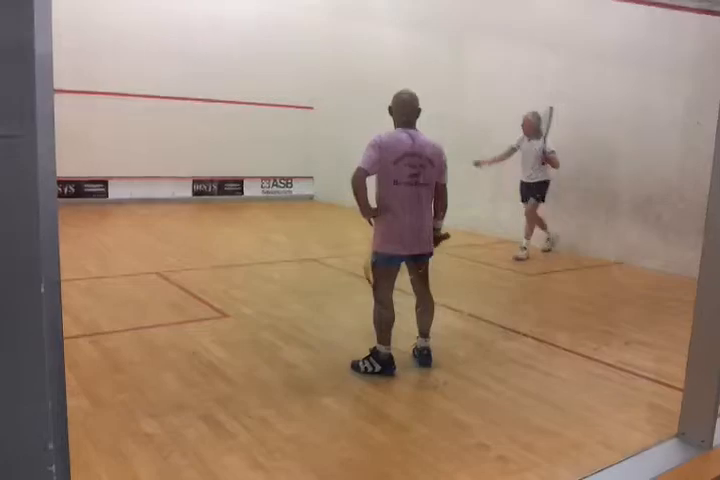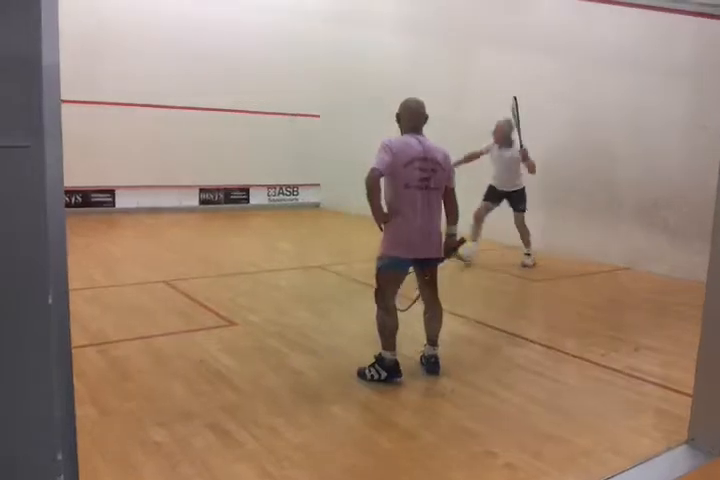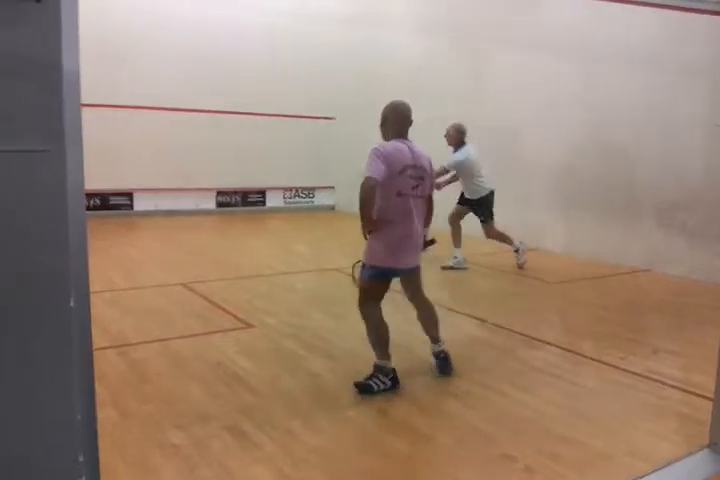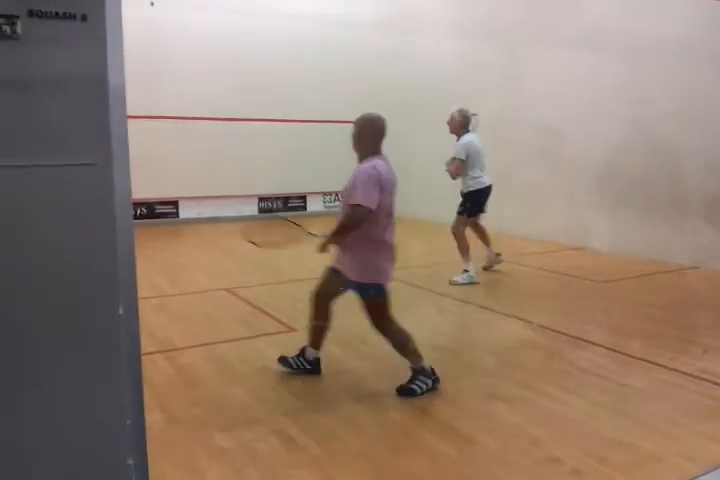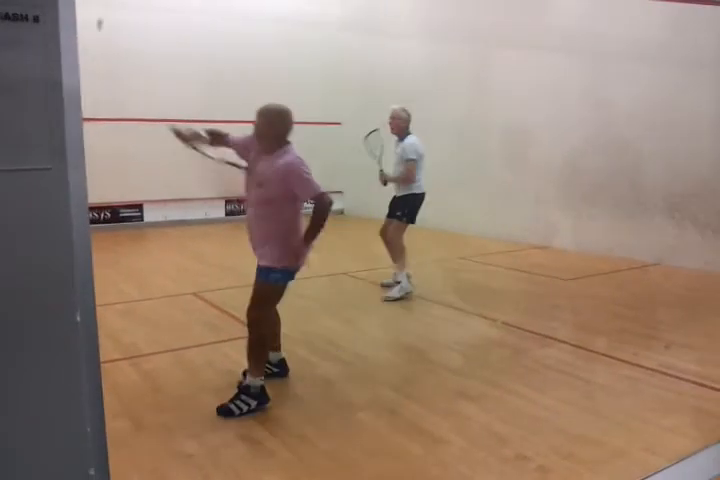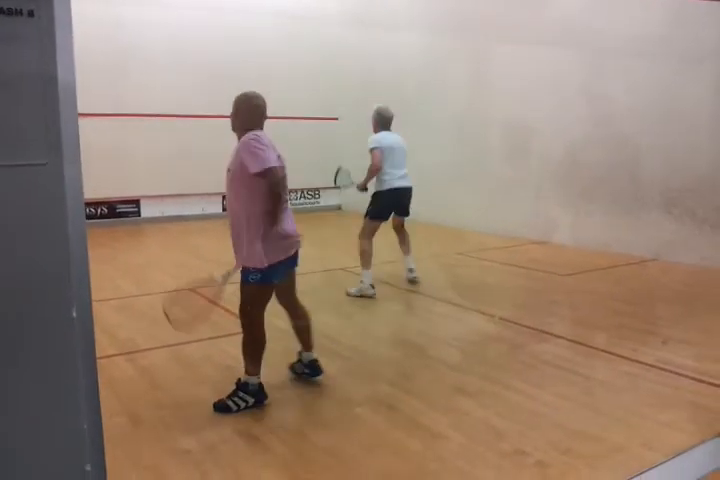
dt=0.4s
person 1, frame 1
left shoulder: (382, 143)
right shoulder: (435, 149)
left elbow: (358, 178)
right elbow: (441, 195)
left wrist: (366, 210)
right wrist: (437, 227)
left hip: (390, 234)
right hip: (422, 235)
left knee: (383, 294)
right knee: (422, 290)
left ankle: (382, 357)
right ankle: (423, 347)
person 1, frame 2
left shoulder: (392, 146)
right shoulder: (441, 155)
left elbow: (372, 179)
right elbow: (450, 198)
left wrist: (378, 213)
right wrist: (452, 235)
left hip: (399, 240)
right hip: (431, 240)
left knee: (385, 298)
right knee: (430, 296)
left ankle: (388, 362)
right ankle: (431, 355)
person 1, frame 3
left shoulder: (383, 152)
right shoulder: (424, 159)
left elbow: (368, 188)
right elbow: (428, 202)
left wrist: (367, 222)
left hip: (385, 246)
right hip: (411, 244)
left knee: (368, 304)
right knee: (418, 298)
left ankle: (385, 371)
right ankle: (440, 353)
person 1, frame 4
left shoulder: (368, 172)
right shoulder: (382, 168)
left elbow: (359, 214)
left wrist: (333, 237)
right wrist: (339, 238)
left hip: (367, 259)
right hip: (353, 256)
left knee: (382, 321)
right knee: (321, 297)
left ankle: (424, 373)
right ankle: (310, 358)
person 1, frame 5
left shoulder: (290, 166)
right shoulder: (256, 147)
left elbow: (323, 202)
right elbow: (225, 139)
left wrist: (304, 244)
right wrist: (210, 136)
left hip: (280, 254)
right hip: (267, 250)
left knee: (257, 313)
right knee: (265, 308)
left ankle: (254, 389)
right ankle: (275, 361)
person 1, frame 6
left shoulder: (252, 142)
right shoulder: (254, 144)
left elbow: (276, 178)
left wrist: (272, 225)
left hip: (264, 247)
right hip: (281, 243)
left knee: (250, 314)
right knee: (291, 302)
left ankle: (252, 387)
right ankle: (308, 361)
person 2, frame 1
left shoulder: (543, 143)
right shoulder: (522, 140)
left elbow: (556, 165)
right elbow: (505, 155)
left wrist: (547, 158)
right wrist: (485, 162)
left hip: (540, 182)
right hip: (525, 181)
left knee: (529, 212)
right knee: (532, 214)
left ankle: (524, 248)
right ankle: (550, 237)
person 2, frame 2
left shoulder: (517, 151)
right shoulder: (493, 146)
left elbow: (533, 171)
right elbow: (475, 155)
left wrist: (526, 160)
right wrist: (456, 163)
left hip: (516, 189)
right hip: (496, 187)
left knee: (519, 223)
right knee: (478, 215)
left ankle: (528, 254)
right ankle: (469, 252)
person 2, frame 3
left shoulder: (460, 158)
right shoulder: (464, 150)
left elbow: (436, 175)
right wrist: (444, 183)
left hip: (482, 195)
right hip: (469, 193)
left knee: (490, 233)
right knee: (453, 219)
left ankle: (517, 247)
right ankle: (459, 258)
person 2, frame 4
left shoulder: (462, 143)
right shoulder: (471, 138)
left elbow: (455, 174)
left wrist: (448, 166)
left hip: (475, 190)
right hip: (481, 187)
left knee: (457, 229)
right knee: (473, 224)
left ankle: (469, 272)
right ankle: (492, 255)
person 2, frame 5
left shoulder: (409, 144)
right shoulder: (403, 142)
left elbow: (409, 177)
left wrist: (388, 178)
left hip: (411, 195)
right hip: (403, 194)
left knee: (394, 235)
right knee: (385, 233)
left ankle: (403, 284)
right ankle: (400, 276)
person 2, frame 6
left shoulder: (376, 139)
right shoulder: (399, 140)
left elbow: (376, 165)
left wrist: (364, 183)
left hip: (386, 191)
right hip: (405, 189)
left knee: (365, 235)
right knee: (399, 227)
left ankle: (366, 284)
right ankle: (410, 269)
